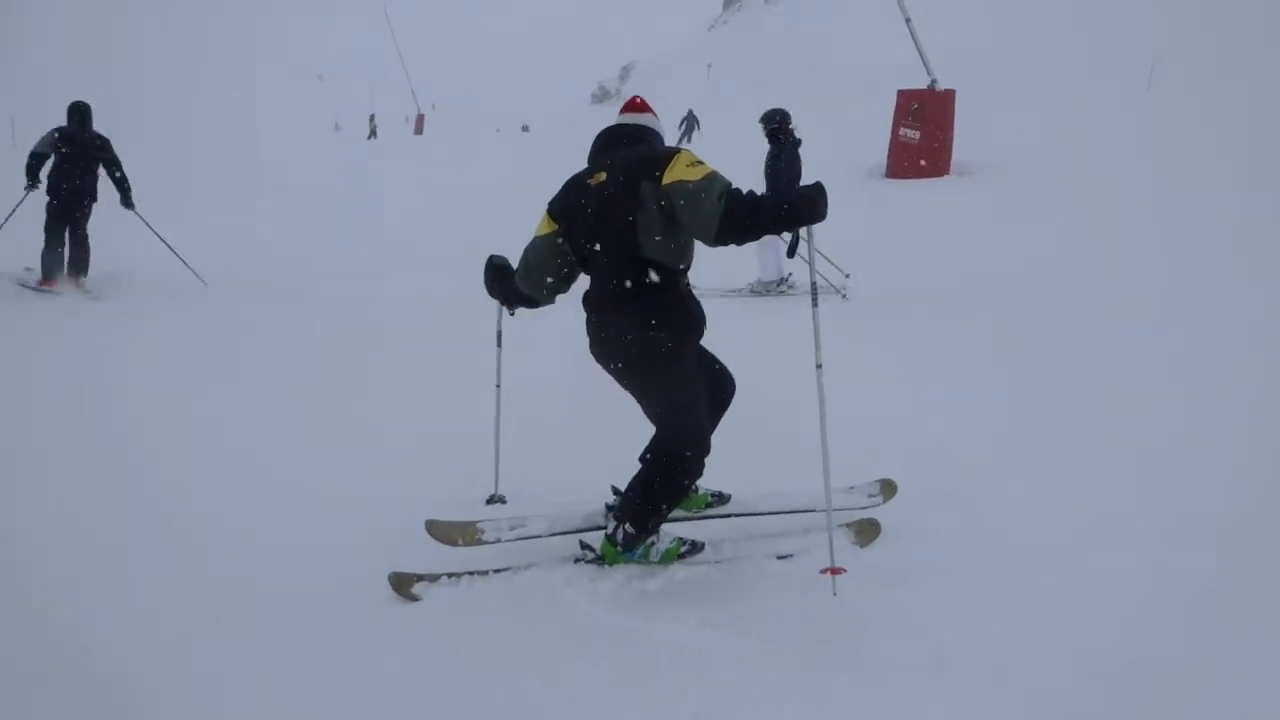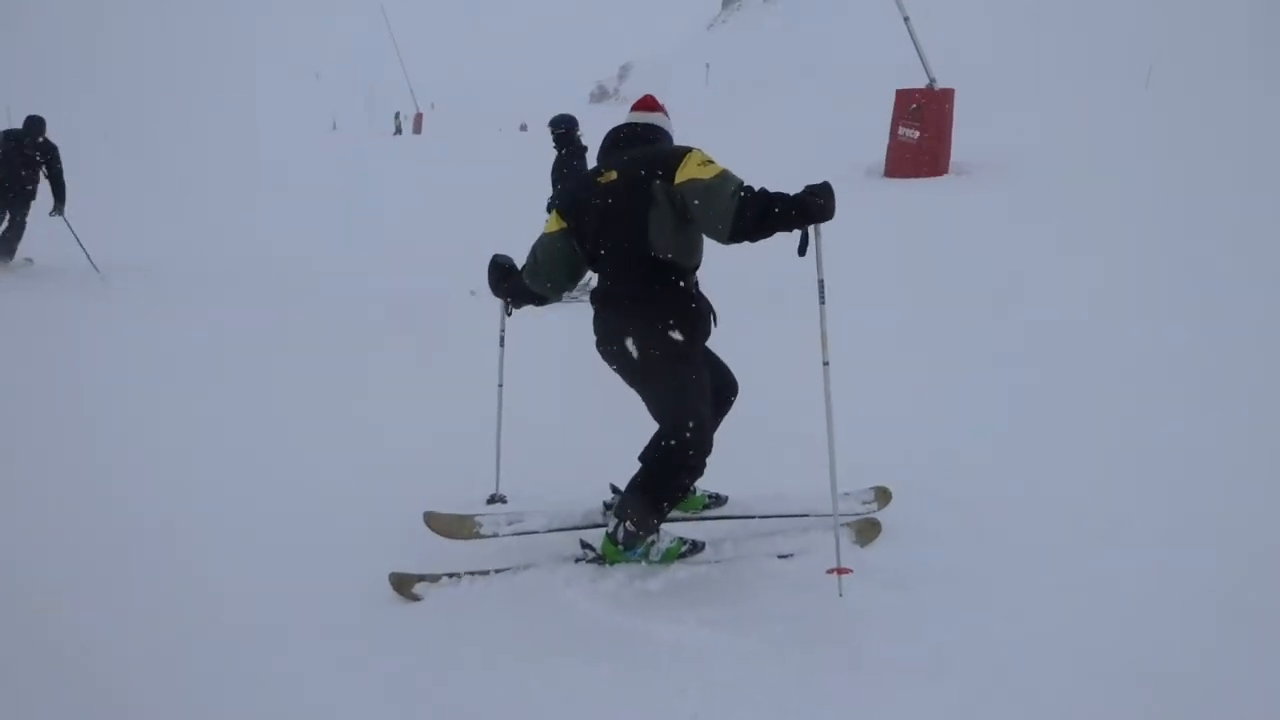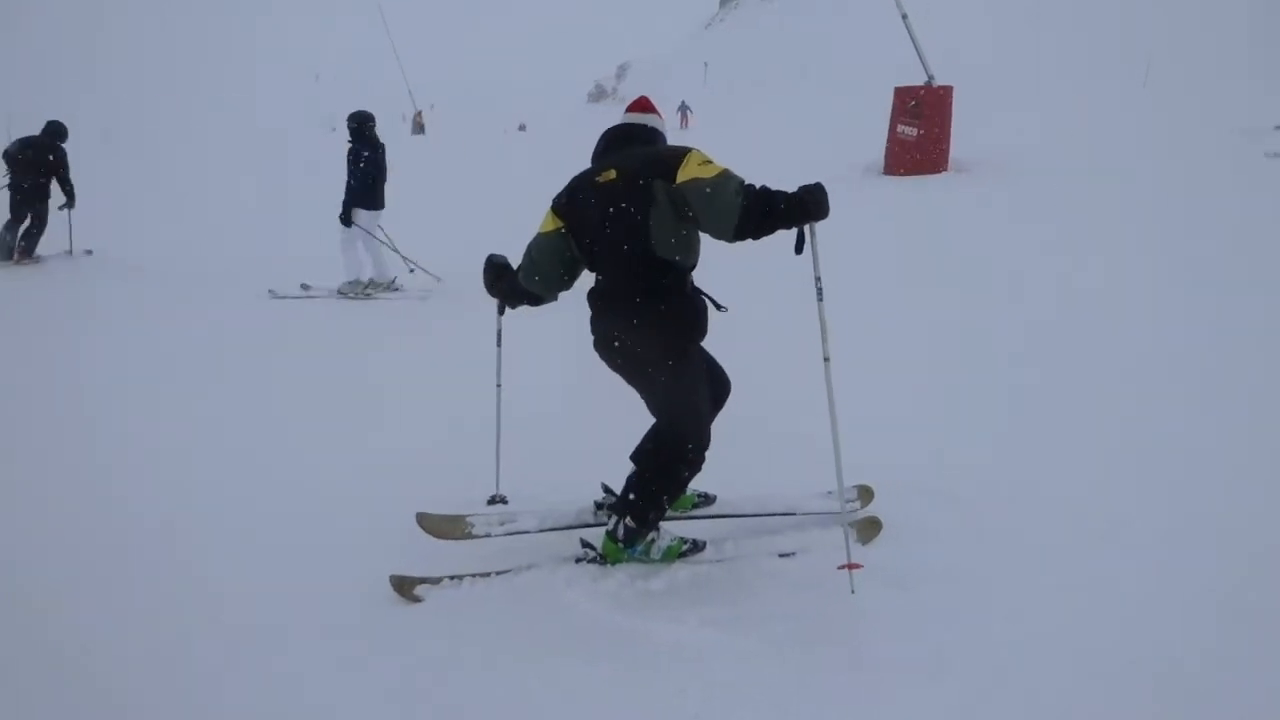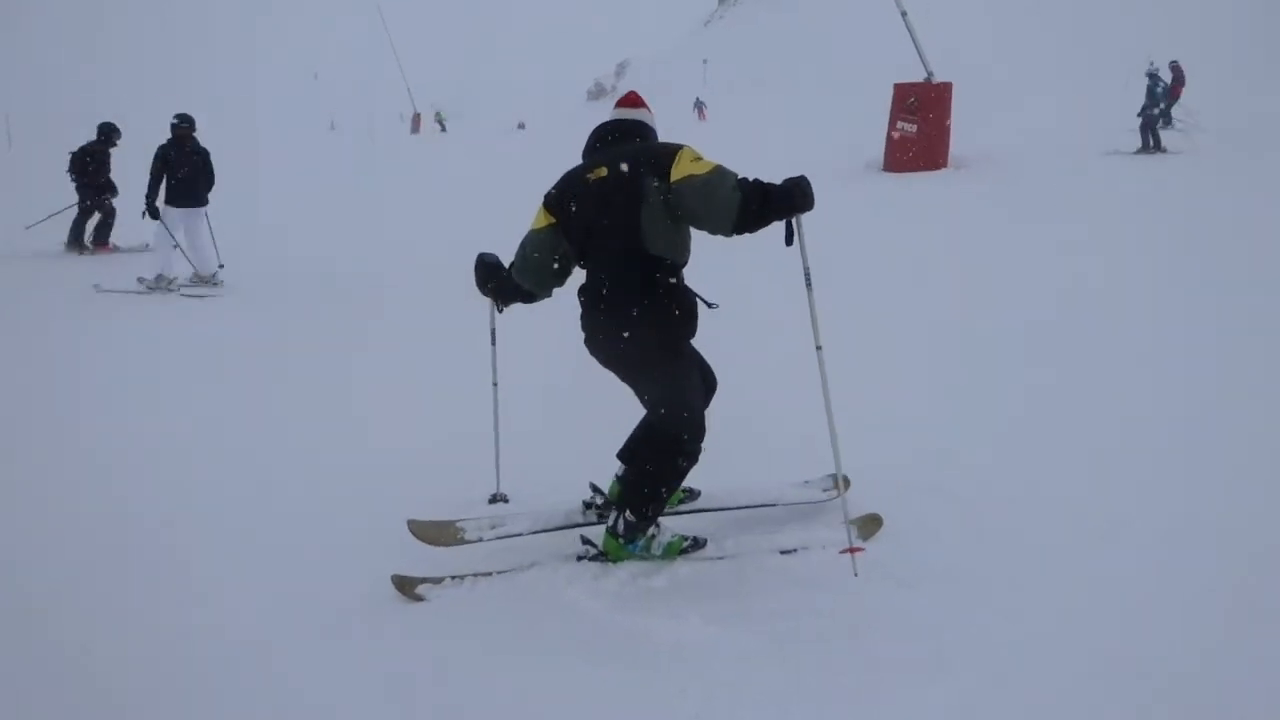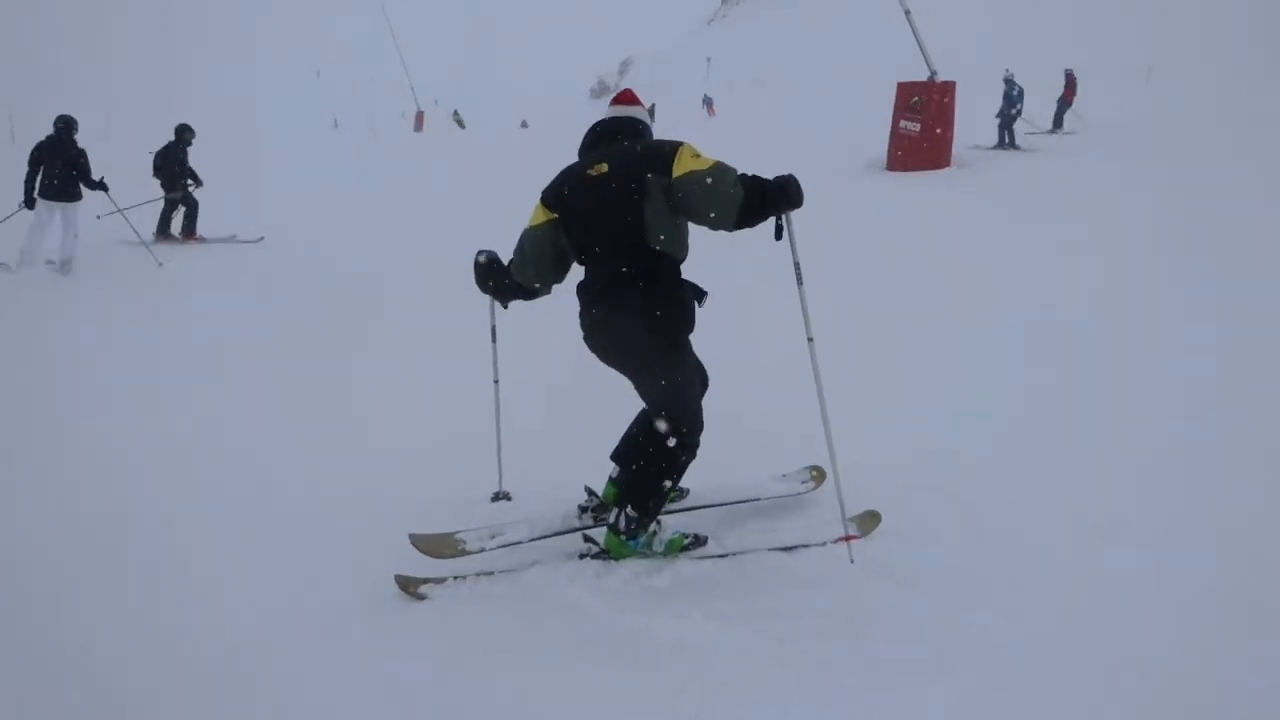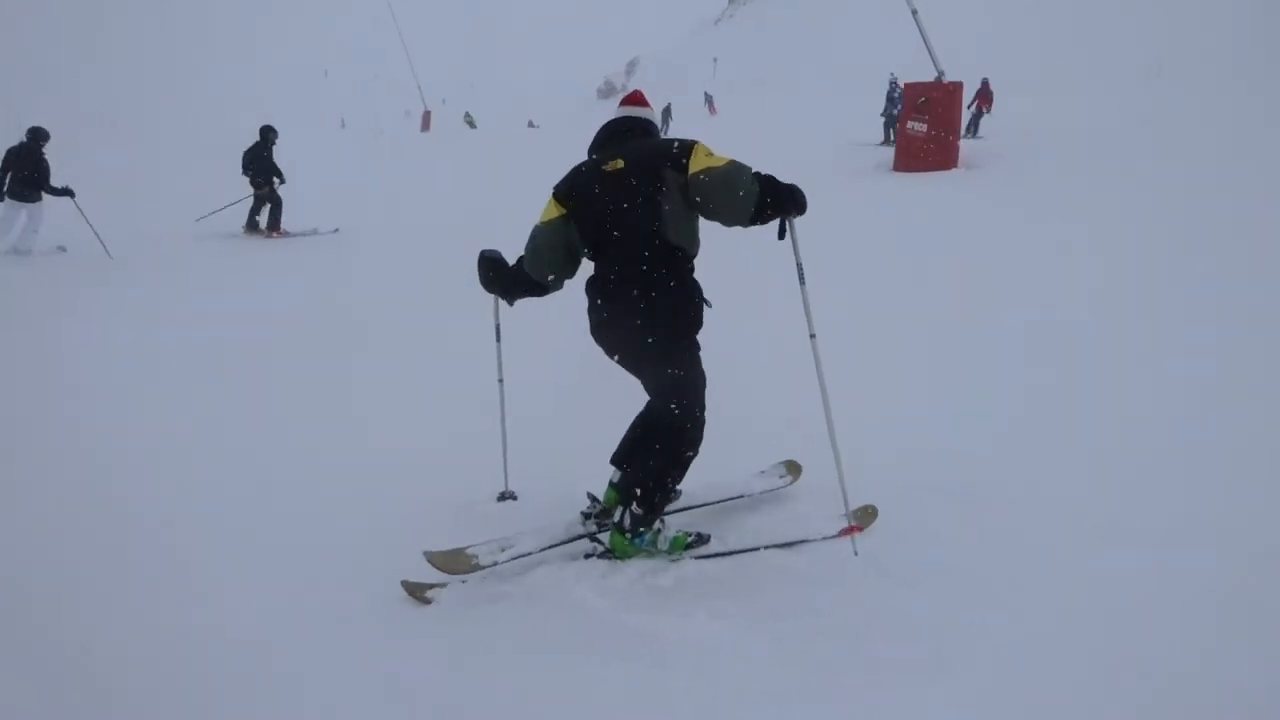
dt=0.4s
person 1, frame 1
left shoulder: (574, 191)
right shoulder: (664, 164)
left elbow: (539, 280)
right elbow: (724, 215)
left wrist: (505, 285)
right wrist: (793, 209)
left hip: (608, 332)
right hip: (656, 329)
left knee: (715, 388)
right knee: (687, 439)
left ankle: (669, 488)
right ankle: (628, 535)
person 1, frame 2
left shoulder: (582, 190)
right shoulder: (675, 163)
left elbow: (546, 278)
right elbow: (736, 213)
left wrist: (511, 286)
right wrist: (802, 207)
left hip: (616, 330)
right hip: (663, 328)
left knee: (718, 389)
right knee: (691, 436)
left ankle: (666, 488)
right ankle: (628, 534)
person 1, frame 3
left shoulder: (578, 190)
right shoulder: (672, 164)
left elbow: (541, 277)
right elbow: (738, 211)
left wrist: (507, 285)
right wrist: (799, 205)
left hip: (612, 329)
right hip: (661, 327)
left knee: (710, 389)
right knee: (688, 434)
left ankle: (650, 488)
right ankle: (629, 532)
person 1, frame 4
left shoulder: (569, 188)
right shoulder: (664, 162)
left elbow: (534, 273)
right elbow: (730, 205)
left wrist: (500, 286)
right wrist: (786, 197)
left hip: (603, 327)
right hip: (652, 324)
left knee: (695, 386)
right knee: (682, 427)
left ankle: (633, 486)
right ankle: (628, 529)
person 1, frame 5
left shoulder: (566, 184)
right shoulder: (664, 158)
left elbow: (532, 270)
right elbow: (729, 200)
left wrist: (497, 281)
right wrist: (778, 193)
left hip: (601, 323)
right hip: (652, 319)
left knee: (686, 385)
right knee: (680, 423)
left ankle: (624, 486)
right ankle: (631, 526)
person 1, frame 6
left shoulder: (576, 182)
right shoulder: (677, 156)
left elbow: (544, 266)
right elbow: (742, 196)
left wrist: (505, 280)
right wrist: (785, 199)
left hip: (609, 318)
right hip: (664, 315)
left knee: (677, 392)
right knee: (684, 419)
left ankle: (624, 490)
right ankle: (635, 525)
